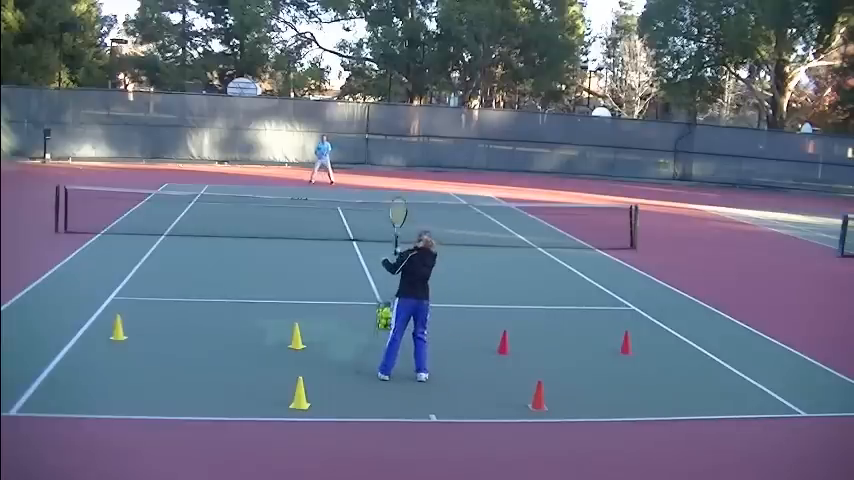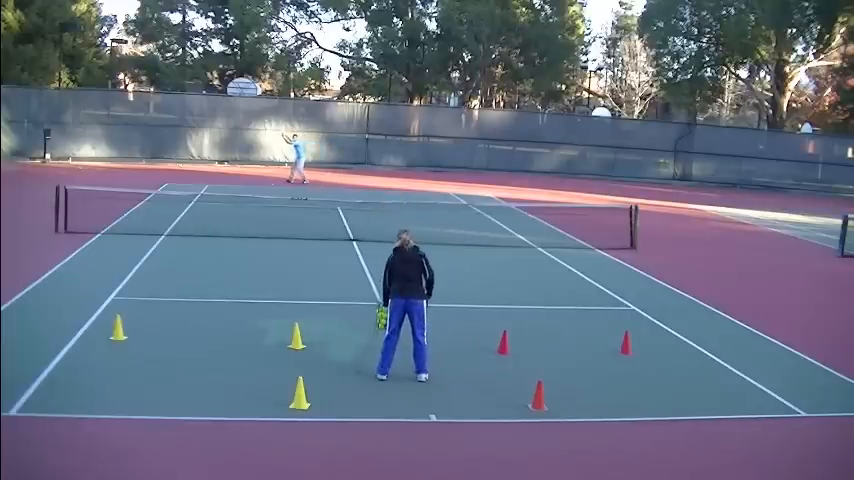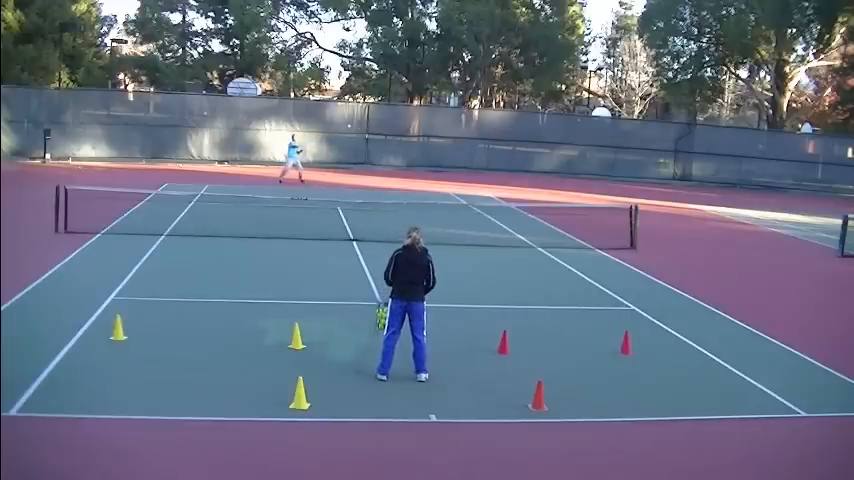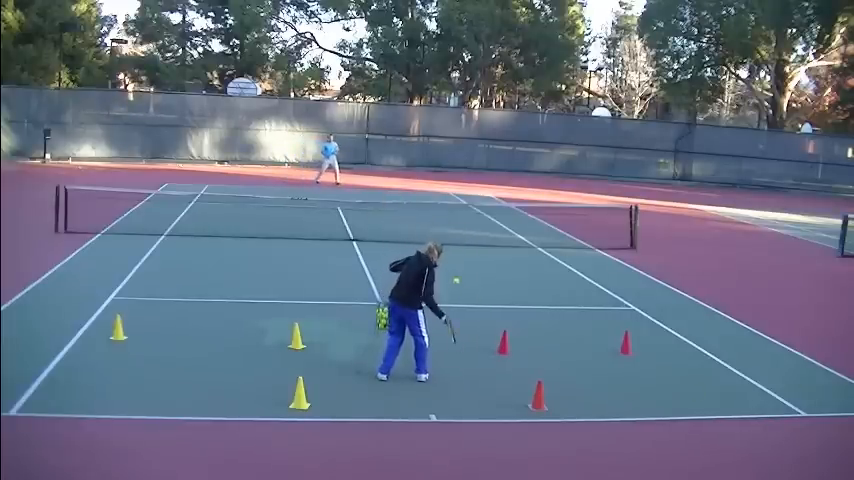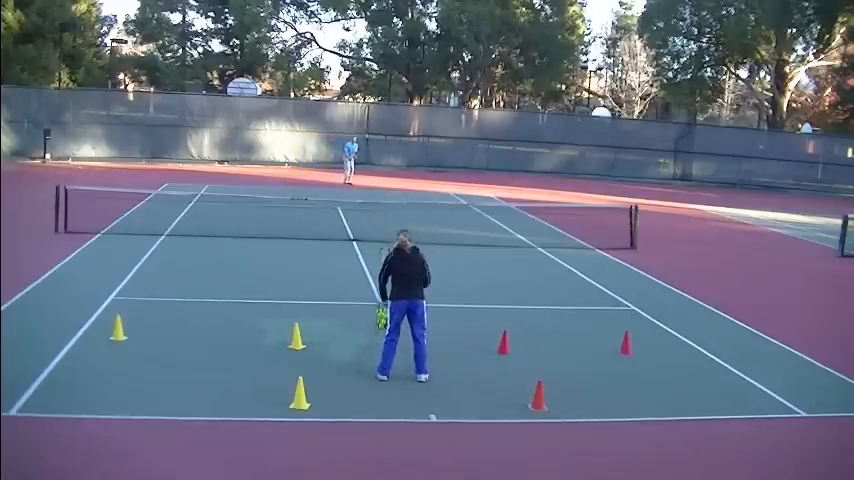
dt=1s
person 1, frame 1
left shoulder: (410, 254)
right shoulder: (432, 257)
left elbow: (394, 270)
left wrist: (385, 262)
right wrist: (401, 255)
left hip: (405, 299)
right hip: (423, 300)
left knee: (395, 334)
right knee: (420, 336)
left ankle: (385, 371)
right ankle: (422, 372)
person 1, frame 2
left shoulder: (392, 257)
right shoulder: (420, 255)
left elbow: (386, 282)
right elbow: (429, 276)
left wrist: (385, 302)
right wrist: (428, 294)
left hip: (396, 299)
right hip: (417, 299)
left knee: (391, 335)
right knee: (419, 336)
left ankle: (382, 371)
right ankle: (421, 372)
person 1, frame 3
left shoulder: (398, 254)
right shoulder: (426, 258)
left elbow: (388, 277)
right elbow: (431, 282)
left hip: (397, 299)
right hip: (417, 301)
left knee: (391, 335)
right knee: (419, 336)
left ankle: (383, 371)
right ankle: (421, 372)
person 1, frame 4
left shoulder: (412, 259)
right shoulder: (428, 269)
left elbow: (393, 267)
right elbow: (427, 298)
right wrist: (441, 315)
left hip: (394, 301)
right hip: (411, 306)
left knee: (395, 336)
right knee: (421, 339)
left ankle: (383, 371)
right ankle: (421, 373)
person 1, frame 5
left shoulder: (391, 257)
right shoulder: (419, 257)
left elbow: (382, 281)
right elbow: (426, 280)
left wrist: (384, 298)
left hip: (397, 300)
right hip: (417, 300)
left knee: (391, 336)
right knee: (419, 336)
left ankle: (383, 372)
right ankle: (421, 373)
